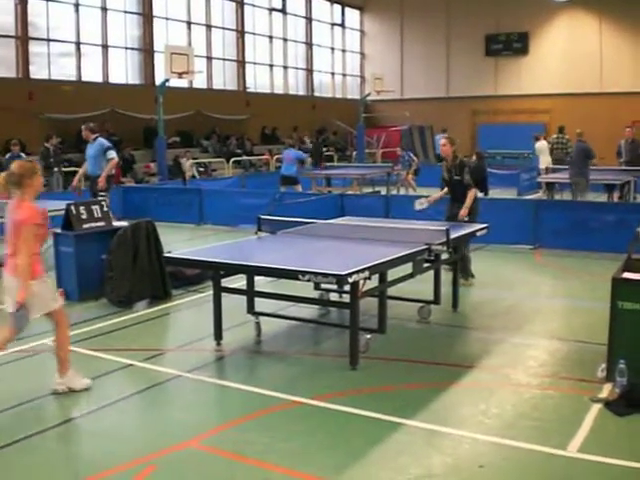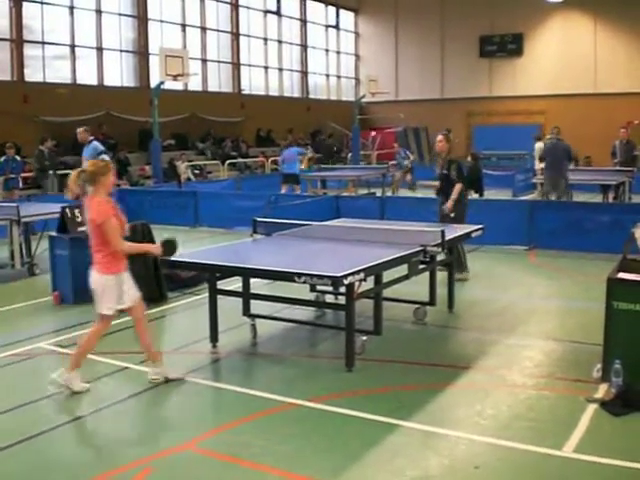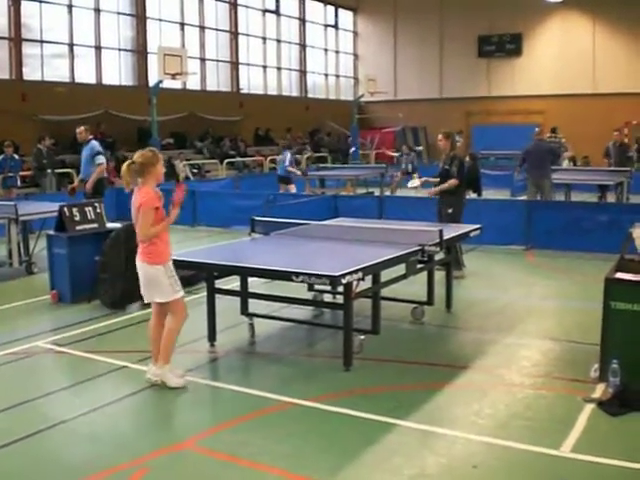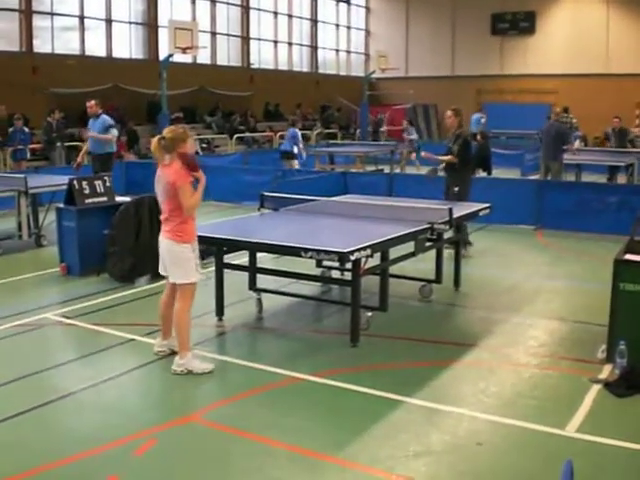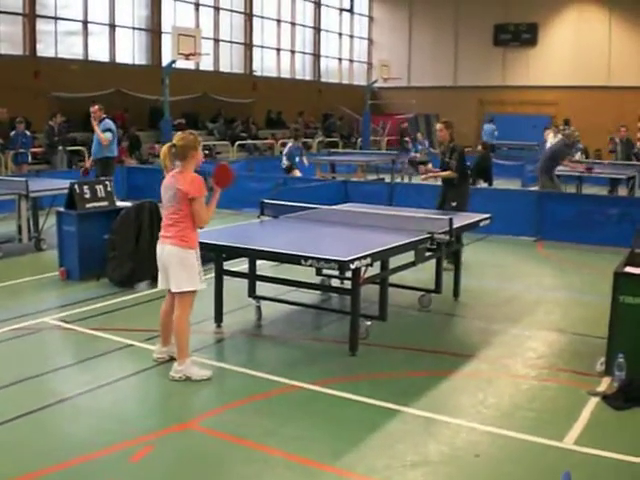
dt=0.5s
person 1, frame 1
right shoulder: (28, 210)
right elbow: (24, 252)
left wrist: (42, 226)
right wrist: (23, 289)
right hip: (29, 276)
right knee: (62, 321)
right ankle: (64, 377)
person 1, frame 2
left shoulder: (96, 202)
right shoulder: (101, 207)
left elbow: (121, 231)
right elbow: (119, 246)
left wrist: (116, 211)
right wrist: (149, 248)
left hip: (116, 271)
right hip: (109, 273)
left knee: (140, 316)
right knee: (101, 326)
left ankle: (157, 367)
right ankle: (69, 373)
person 1, frame 3
left shoulder: (142, 192)
right shoulder: (150, 196)
right elbow: (145, 233)
left wrist: (168, 211)
right wrist: (171, 217)
left hip: (148, 260)
right hip: (156, 262)
left knee: (159, 314)
right knee: (179, 313)
left ankle: (156, 366)
right ankle: (162, 368)
person 1, frame 4
left shoulder: (163, 170)
right shoulder: (180, 171)
right elbow: (189, 208)
right wrist: (201, 182)
left hip: (168, 237)
right hip: (182, 240)
left knee: (171, 291)
right knee: (185, 299)
left ankle: (164, 341)
right ankle: (183, 358)
person 1, frame 5
left shoulder: (169, 178)
right shoulder: (194, 181)
right elbow: (201, 222)
right wrist: (215, 195)
left hip: (165, 244)
right hip: (183, 248)
left knee: (171, 300)
right knee: (184, 307)
left ankle: (163, 348)
right ankle: (182, 365)
person 2, frame 1
left shoulder: (463, 165)
right shoulder: (445, 166)
left elbow: (472, 188)
left wrist: (466, 208)
right wrist: (436, 197)
left hip: (465, 206)
right hip: (454, 205)
left ankle: (467, 276)
right ankle: (456, 263)
person 2, frame 2
left shoulder: (453, 162)
right shoulder: (441, 161)
left elbow: (459, 183)
left wrist: (452, 201)
left hip: (455, 203)
right hip: (445, 201)
left ankle: (462, 270)
right ankle: (451, 263)
person 2, frame 3
left shoulder: (456, 158)
right shoulder: (444, 159)
left elbow: (455, 180)
left wrist: (438, 189)
right wrist: (427, 179)
left hip: (453, 200)
right hip: (443, 199)
left ankle: (458, 268)
person 2, frame 4
left shoulder: (462, 137)
right shoulder: (454, 135)
left elbow: (455, 158)
left wrist: (433, 157)
right wrist: (443, 166)
left hip: (460, 179)
right hip: (452, 177)
left ankle: (464, 245)
right ankle: (458, 241)
person 2, frame 5
left shoulder: (456, 149)
right shoulder: (444, 149)
left elbow: (453, 172)
left wrist: (433, 174)
right wrist: (431, 170)
left hip: (458, 192)
left ankle: (451, 261)
right ankle: (448, 255)
